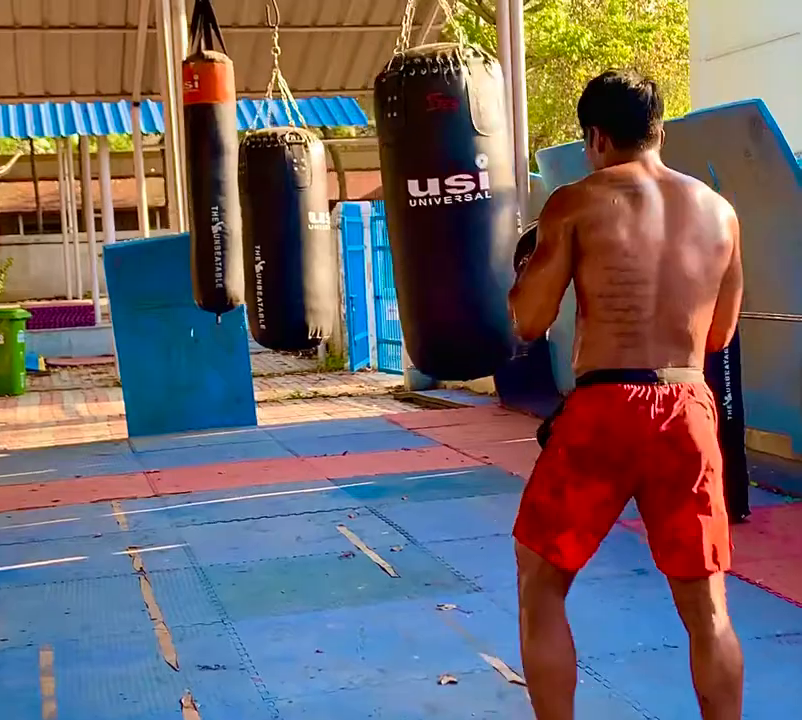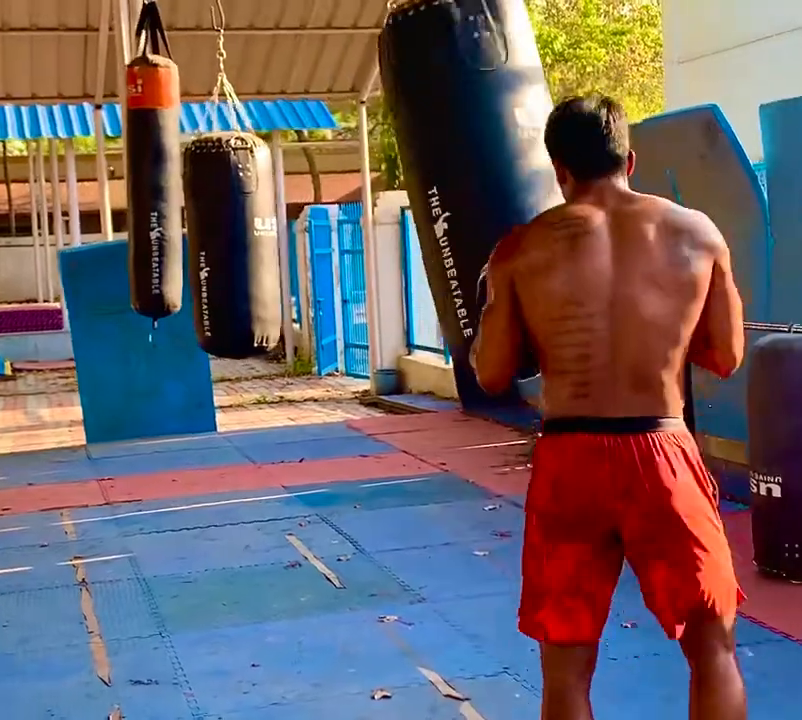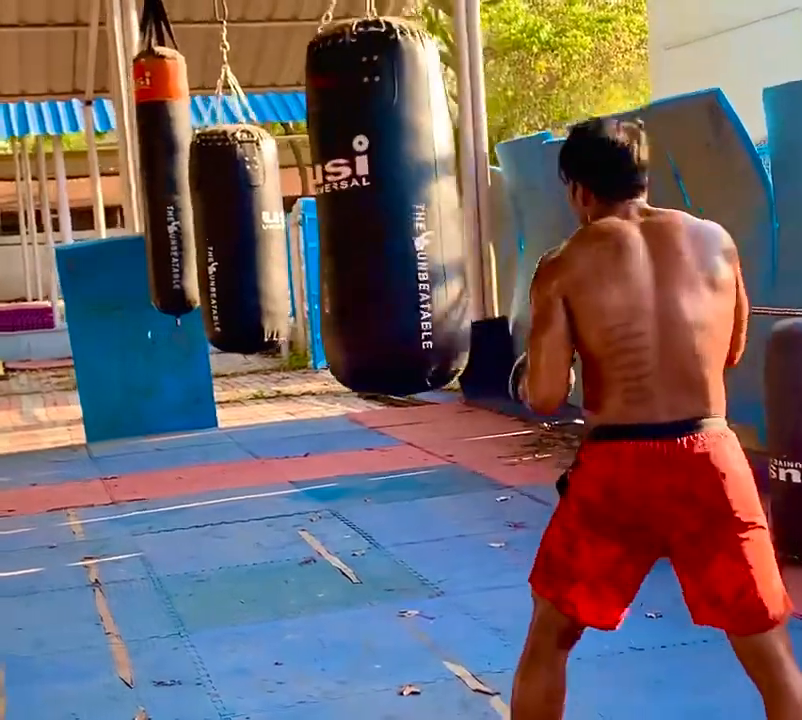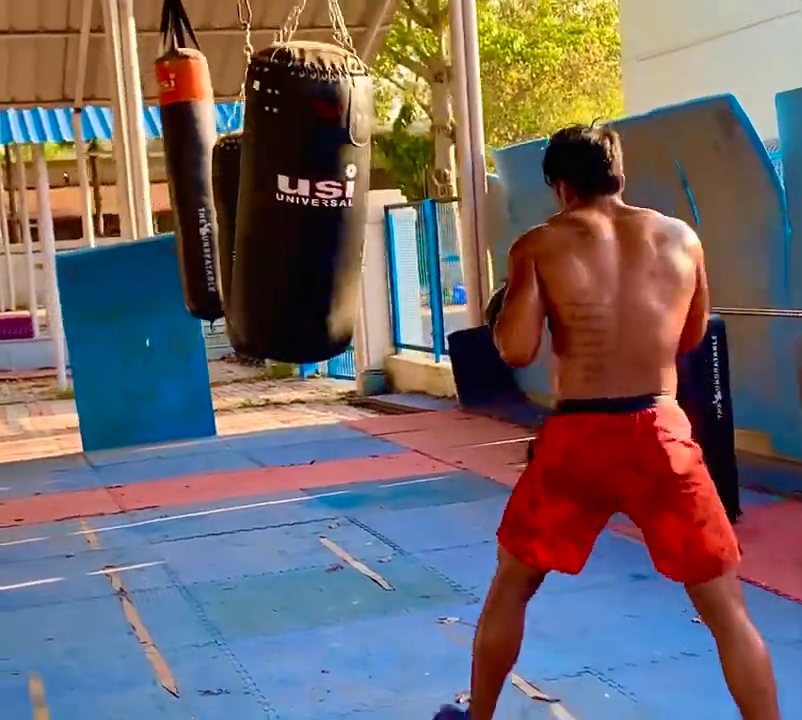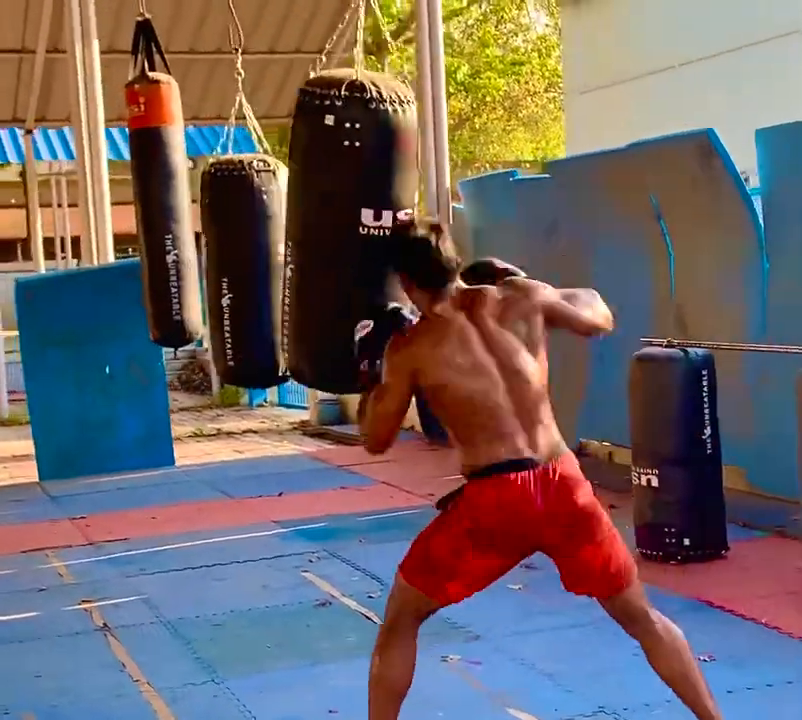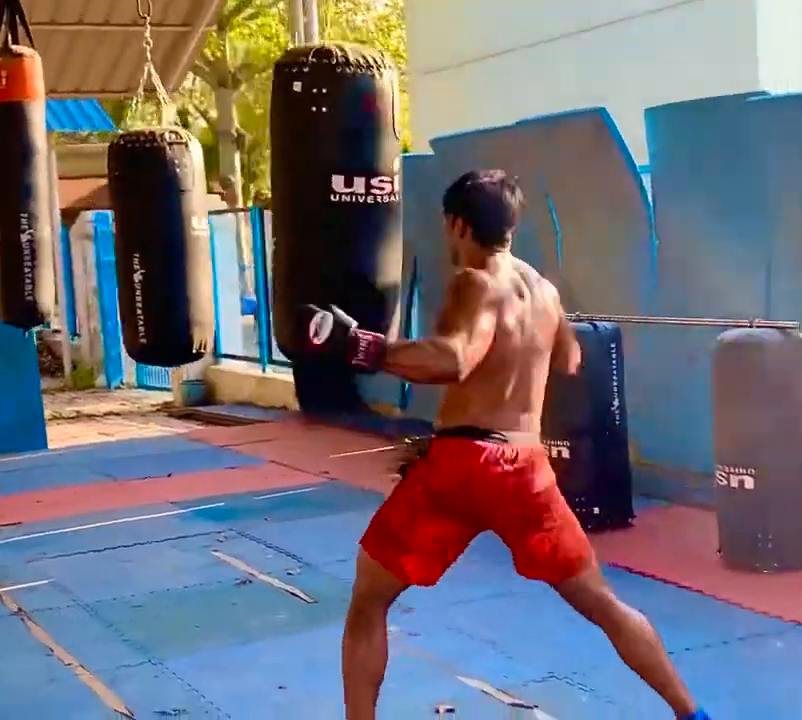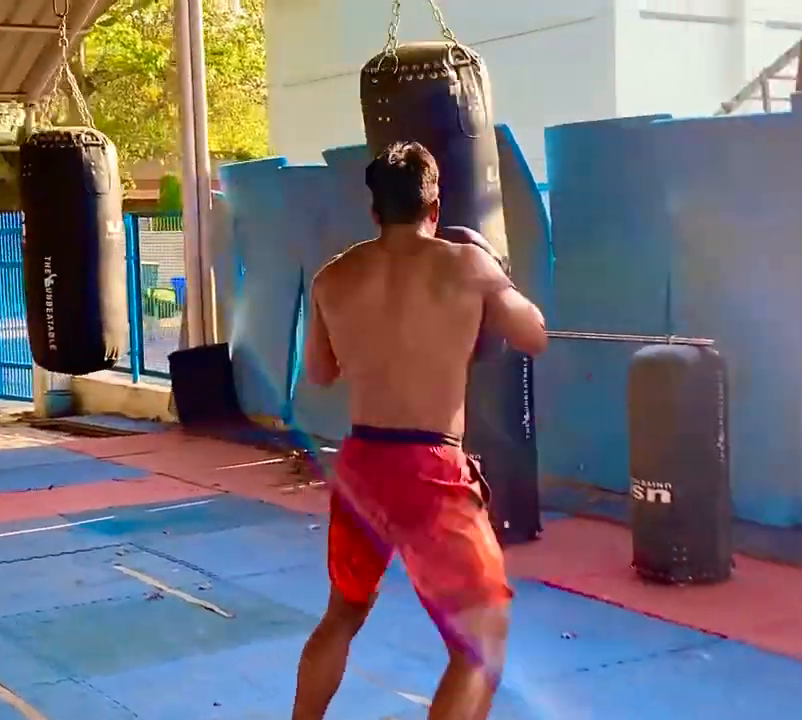
dt=0.7s
person 1, frame 1
left shoulder: (576, 202)
right shoulder: (718, 211)
left elbow: (530, 321)
right elbow: (719, 335)
left wrist: (525, 270)
left hip: (604, 411)
right hip: (688, 411)
left knee: (540, 589)
right knee: (706, 607)
person 1, frame 2
left shoulder: (522, 249)
right shoulder: (694, 233)
left elbow: (491, 375)
right elbow: (727, 355)
left hip: (569, 462)
right hip: (662, 458)
right knee: (712, 646)
person 1, frame 3
left shoulder: (563, 268)
right shoulder: (714, 239)
left elbow: (545, 397)
left wrist: (527, 371)
left hip: (617, 468)
right hip: (711, 460)
left knee: (548, 640)
person 1, frame 4
left shoulder: (538, 247)
right shoulder: (681, 240)
left elbow: (518, 350)
left wrist: (500, 316)
left hip: (574, 440)
right hip: (658, 438)
left knee: (510, 586)
right knee: (725, 609)
person 1, frame 5
left shoulder: (414, 348)
right shoulder: (514, 297)
left elbow: (376, 440)
right elbow: (601, 319)
left wrist: (373, 370)
left hip: (494, 500)
right hip: (562, 484)
left knee: (400, 621)
right knee: (640, 615)
person 1, frame 6
left shoulder: (474, 284)
right shoulder: (544, 290)
left elbow: (449, 363)
right elbow: (569, 362)
left wrist: (363, 347)
left hip: (457, 464)
right hip: (525, 471)
left knee: (368, 601)
right knee: (599, 603)
person 1, frame 7
left shoulder: (332, 278)
right shoulder: (468, 264)
right elbow: (534, 340)
left hip: (358, 467)
right hip: (428, 475)
left knee: (343, 616)
right knee: (480, 648)
